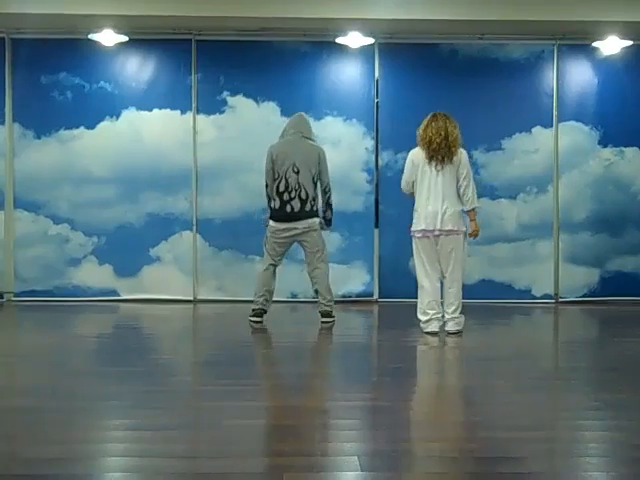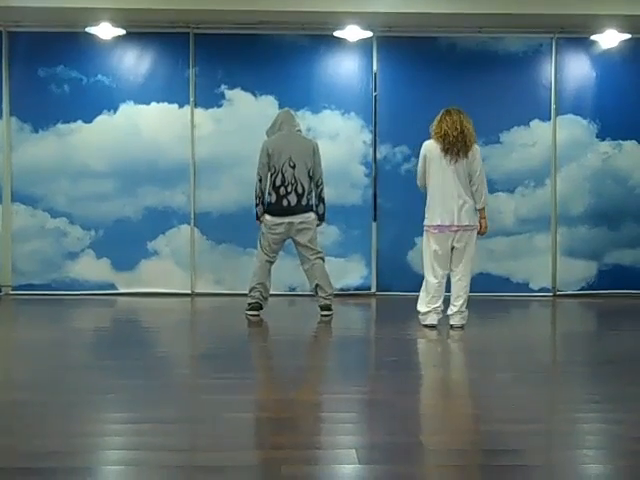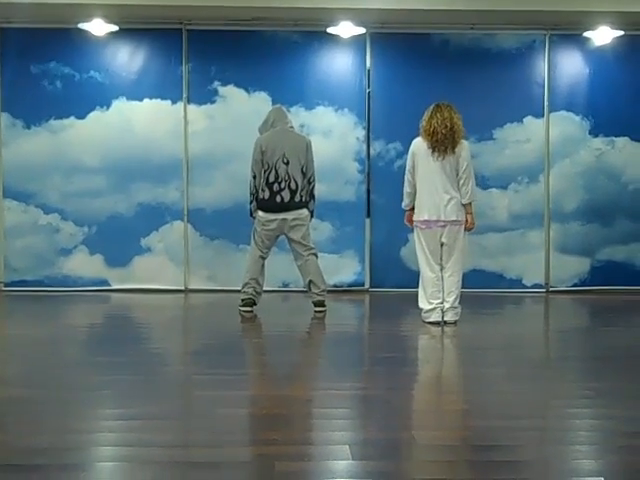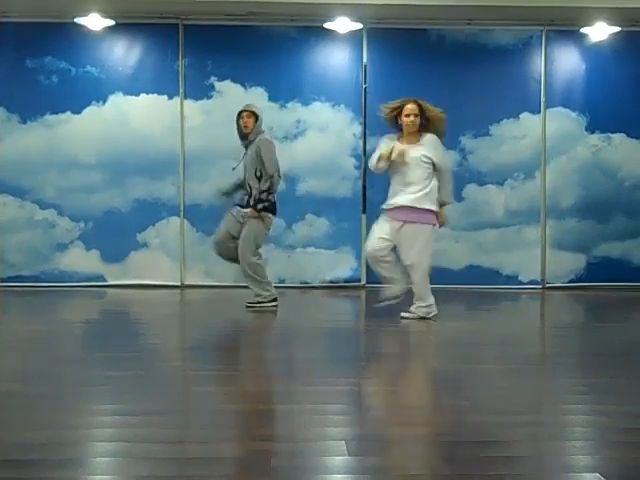
dt=0.7s
person 1, frame 1
left shoulder: (415, 155)
right shoulder: (459, 155)
left elbow: (406, 187)
right elbow: (466, 188)
right wrist: (473, 218)
left hip: (424, 222)
right hip: (451, 221)
left knee: (428, 275)
right knee: (452, 275)
left ankle: (431, 322)
right ankle: (453, 321)
person 1, frame 2
left shoulder: (428, 147)
right shoulder: (472, 150)
left elbow: (421, 182)
right elbow: (478, 185)
right wrist: (482, 215)
left hip: (437, 217)
right hip: (465, 218)
left knee: (435, 270)
right knee: (461, 270)
left ankle: (430, 315)
right ankle: (457, 316)
person 1, frame 3
left shoulder: (417, 145)
right shoulder: (461, 146)
left elbow: (410, 180)
right elbow: (466, 181)
left wrist: (408, 208)
right wrist: (469, 211)
left hip: (425, 213)
right hip: (453, 214)
left knee: (429, 265)
right knee: (452, 265)
left ankle: (432, 311)
right ankle: (450, 312)
person 1, frame 4
left shoulder: (431, 141)
right shoulder: (389, 142)
left elbow: (444, 171)
right elbow: (375, 165)
left wrist: (441, 206)
right wrist: (387, 155)
left hip: (421, 211)
right hip: (394, 209)
left knee: (416, 262)
right knee: (374, 250)
left ankle: (424, 307)
right ankle: (396, 285)
person 2, frame 1
left shoulder: (275, 149)
right shoulder: (317, 151)
left elbow: (268, 185)
right elbow: (325, 186)
right wrist: (327, 215)
left hip: (280, 220)
right hip: (308, 219)
left knee: (269, 264)
right knee: (318, 264)
left ankle: (258, 309)
right ankle: (326, 310)
person 2, frame 2
left shoulder: (269, 144)
right shoulder: (311, 145)
left elbow: (261, 180)
right elbow: (318, 181)
left wrist: (259, 210)
right wrist: (320, 211)
left hip: (275, 214)
right hip: (304, 214)
left knee: (265, 258)
right knee: (314, 258)
left ankle: (255, 303)
right ankle: (325, 303)
person 2, frame 3
left shoulder: (262, 141)
right shoulder: (304, 141)
left elbow: (255, 178)
right elbow: (310, 178)
left wrist: (253, 207)
right wrist: (310, 207)
left hip: (268, 210)
right hip: (297, 210)
left knee: (257, 254)
right knee: (306, 254)
left ankle: (248, 298)
right ankle: (319, 299)
person 2, frame 4
left shoulder: (264, 143)
right shoulder: (250, 145)
left elbow: (273, 176)
left wrist: (260, 206)
right wrist: (228, 190)
left hip: (261, 210)
right hip: (244, 208)
left knee: (247, 253)
right knee: (220, 243)
left ankle: (266, 296)
